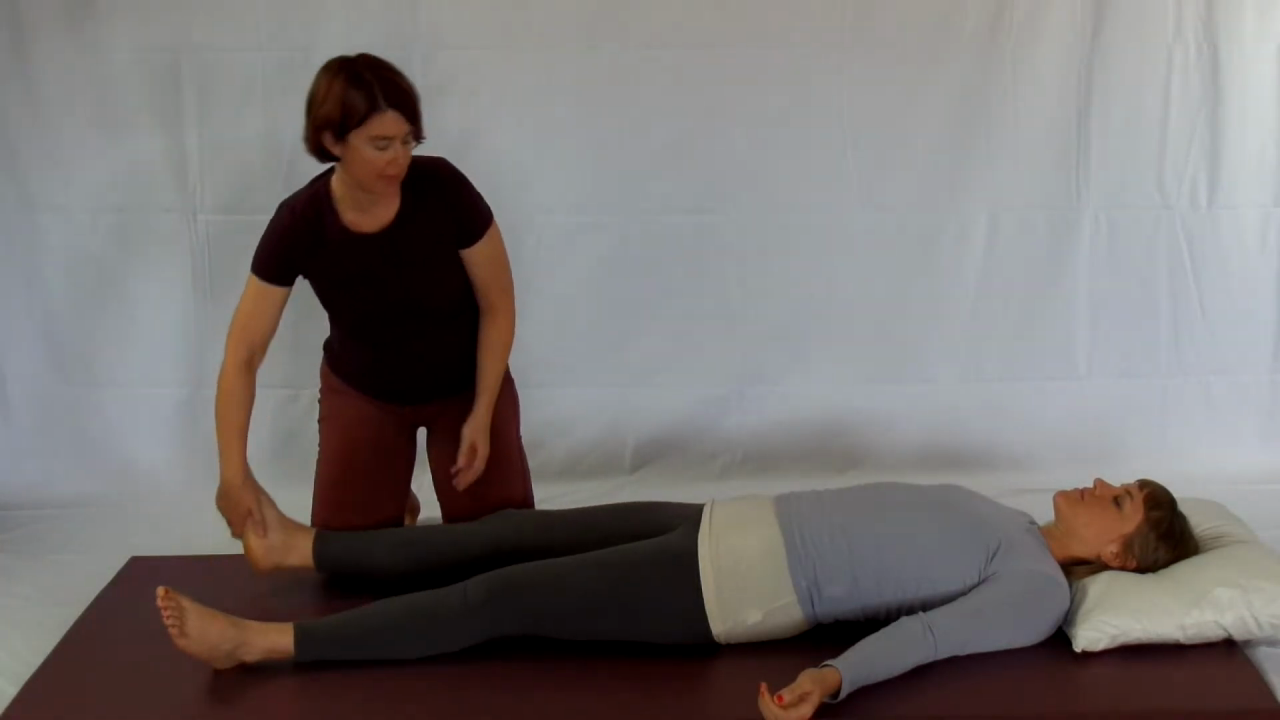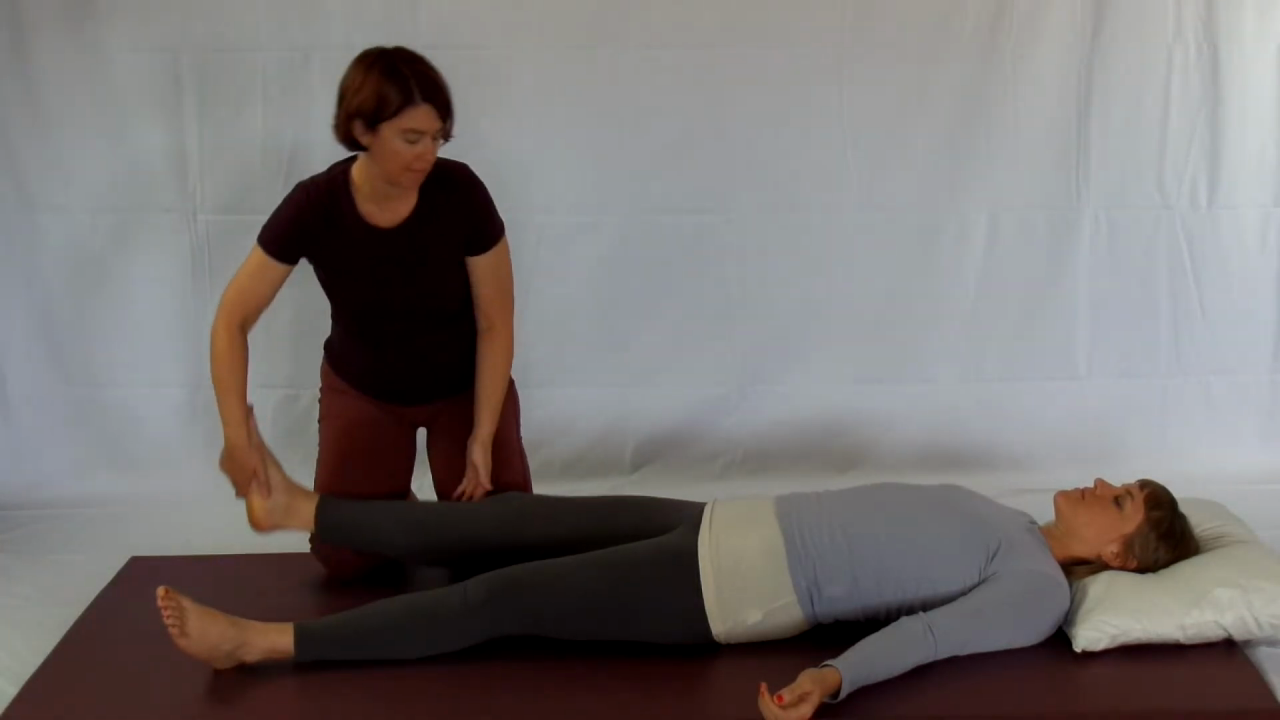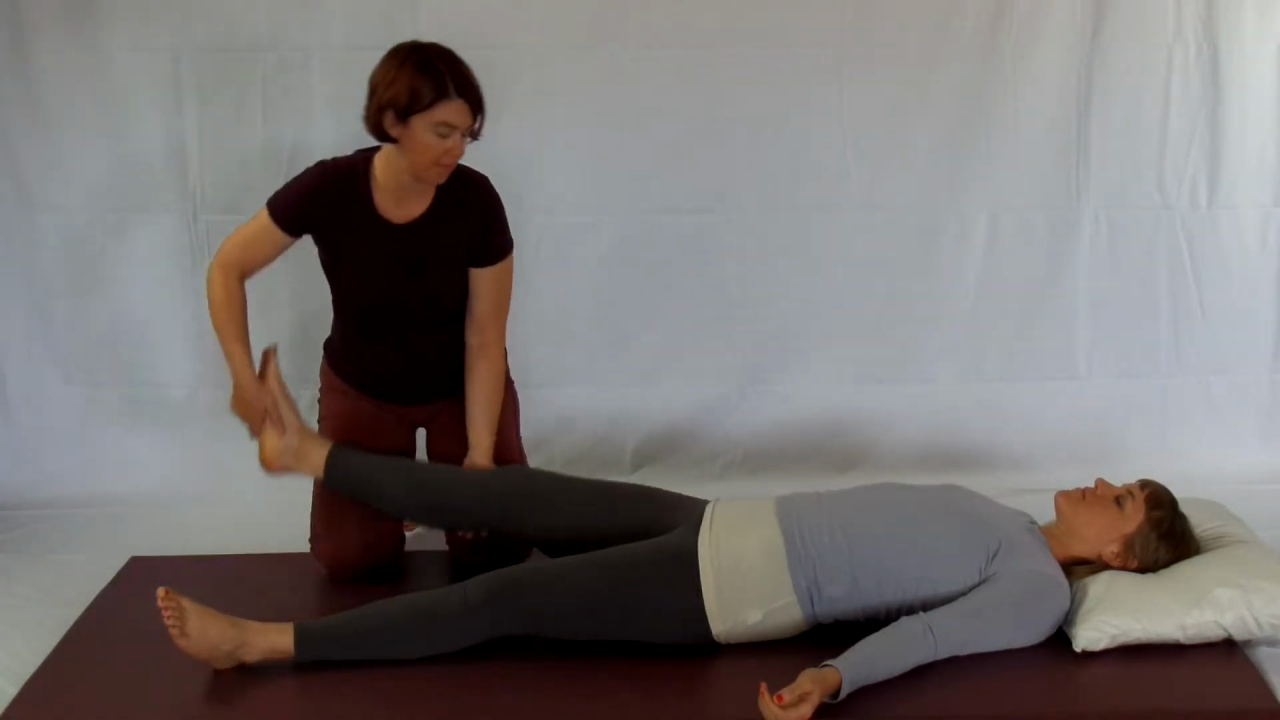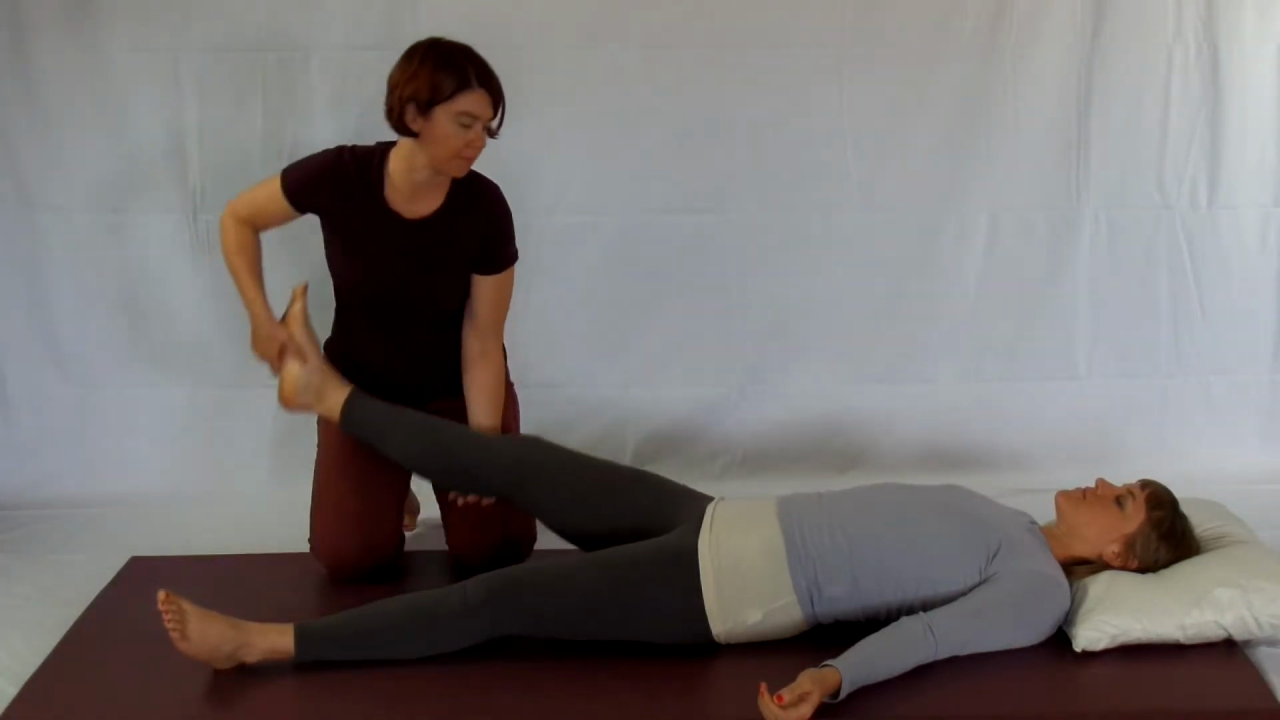
dt=0.2s
person 1, frame 1
left shoulder: (1038, 592)
right shoulder: (1008, 530)
left elbow: (929, 631)
left hip: (739, 591)
right hip: (733, 527)
left knee: (502, 600)
right knee: (509, 532)
right ankle: (298, 544)
person 1, frame 2
left shoulder: (1037, 592)
right shoulder: (1006, 528)
left elbow: (930, 628)
left hip: (737, 591)
right hip: (733, 524)
left knee: (500, 601)
right knee: (510, 519)
right ankle: (298, 506)
person 1, frame 3
left shoulder: (1037, 593)
right shoulder: (1007, 528)
left elbow: (930, 630)
left hip: (735, 591)
right hip: (728, 526)
left knee: (499, 600)
right knee: (512, 495)
right ankle: (306, 451)
person 1, frame 4
left shoulder: (1037, 594)
right shoulder: (1007, 528)
left elbow: (931, 631)
left hip: (732, 591)
right hip: (727, 525)
left knee: (498, 602)
right knee: (521, 465)
right ankle: (326, 393)
person 2, frame 1
left shoulder: (445, 189)
right shoulder: (300, 223)
left elbow: (497, 305)
right elbow: (243, 356)
left wrist: (483, 413)
right wrist: (234, 472)
left hip: (463, 384)
right hip: (361, 392)
right ankle: (390, 490)
person 2, frame 2
left shoulder: (460, 194)
right shoulder: (314, 207)
left elbow: (495, 327)
right elbow: (231, 322)
left wrist: (483, 439)
right wrist: (237, 433)
left hip: (462, 388)
right hip: (361, 391)
right knee: (347, 557)
right ankle: (388, 496)
person 2, frame 3
left shoulder: (475, 201)
right shoulder: (328, 189)
left elbow: (485, 341)
right elbow: (226, 271)
left wrist: (480, 454)
right wrist: (244, 375)
left hip: (459, 389)
right hip: (361, 390)
left knee: (498, 547)
right knee: (348, 556)
person 2, frame 4
left shoulder: (484, 207)
right shoulder: (339, 176)
left elbow: (482, 342)
right elbow: (237, 220)
right wrist: (262, 319)
left hip: (458, 390)
right hip: (361, 387)
left knee: (498, 546)
right knee: (348, 557)
right ankle: (392, 484)
